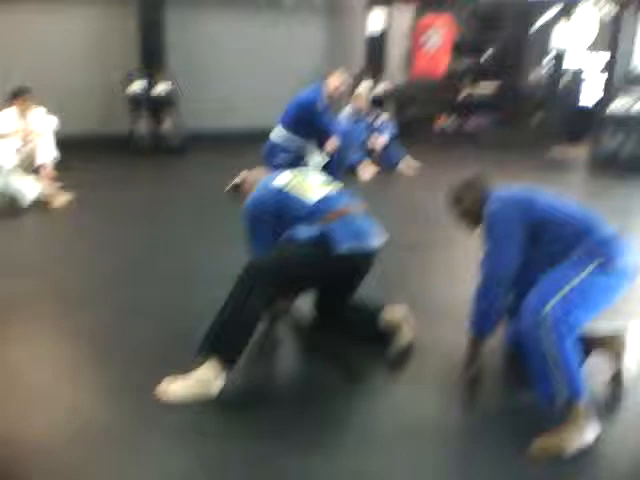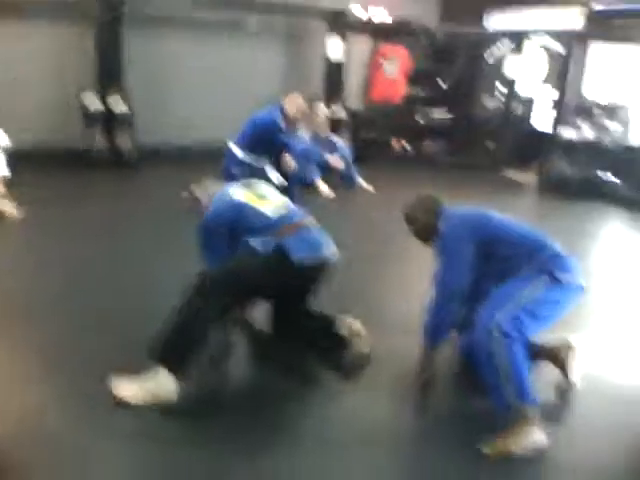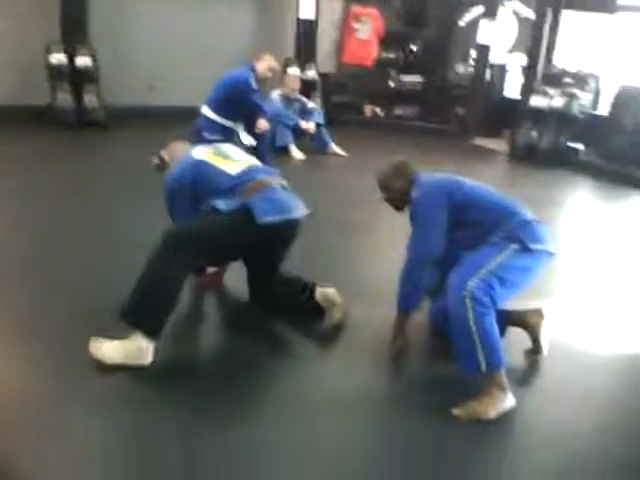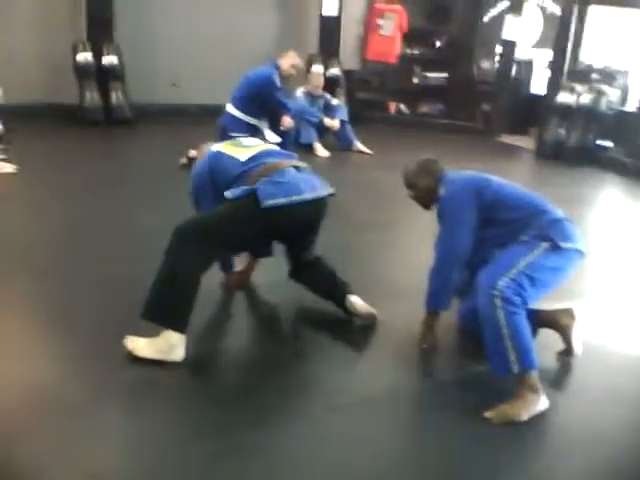
dt=0.2s
person 1, frame 1
left shoulder: (503, 210)
right shoulder: (505, 210)
left elbow: (495, 281)
right elbow: (515, 276)
left wrist: (475, 343)
left hip: (603, 258)
right hip: (581, 260)
left knee: (542, 314)
right knee: (520, 337)
left ankle: (580, 420)
right ankle: (604, 340)
person 1, frame 2
left shoulder: (455, 228)
right shoulder: (458, 228)
left elbow: (449, 293)
right elbow: (469, 289)
left wrist: (429, 350)
left hip: (550, 275)
right hip: (526, 277)
left knee: (494, 324)
right knee: (472, 346)
left ankle: (528, 425)
right ankle: (553, 352)
person 1, frame 3
left shoulder: (428, 195)
right shoulder: (430, 196)
left elbow: (420, 259)
right elbow: (438, 255)
left wrist: (402, 318)
left hip: (521, 242)
right hip: (497, 244)
left knee: (465, 290)
right knee: (442, 315)
left ankle: (499, 390)
right ankle: (524, 319)
person 1, frame 4
left shoulder: (457, 192)
right shoulder: (458, 193)
left elbow: (449, 258)
right elbow: (470, 253)
left wrist: (431, 317)
left hip: (552, 240)
right hip: (528, 243)
left knee: (496, 289)
right knee: (471, 316)
left ankle: (531, 392)
right ankle: (555, 319)
person 2, frame 1
left shoulder: (258, 201)
right shoulder: (303, 174)
left elbow: (264, 255)
left wrist: (275, 295)
right wrist: (287, 286)
left hip: (337, 242)
right hip: (368, 237)
left knee: (256, 278)
right knee: (331, 310)
left ankle: (212, 371)
right ankle: (387, 317)
person 2, frame 2
left shoulder: (214, 213)
right shoulder: (259, 187)
left elbow: (219, 265)
left wrist: (225, 313)
right wrist: (243, 296)
left hip: (291, 254)
right hip: (321, 249)
left knee: (210, 288)
right knee: (287, 322)
left ankle: (165, 378)
right ankle: (342, 329)
person 2, frame 3
left shoulder: (178, 174)
right shoulder: (227, 149)
left elbow: (187, 226)
left wrist: (199, 272)
right wrist: (221, 266)
left hip: (260, 213)
right hip: (290, 210)
left knee: (175, 246)
right knee: (263, 281)
left ankle: (141, 344)
right ankle: (318, 296)
person 2, frame 4
left shoulder: (203, 167)
right shoulder: (256, 144)
left elbow: (211, 219)
left wrist: (229, 272)
right wrist: (250, 267)
left hip: (274, 196)
right hip: (315, 192)
left knee: (189, 241)
right knee: (303, 257)
left ankle: (171, 340)
right ankle: (349, 300)
